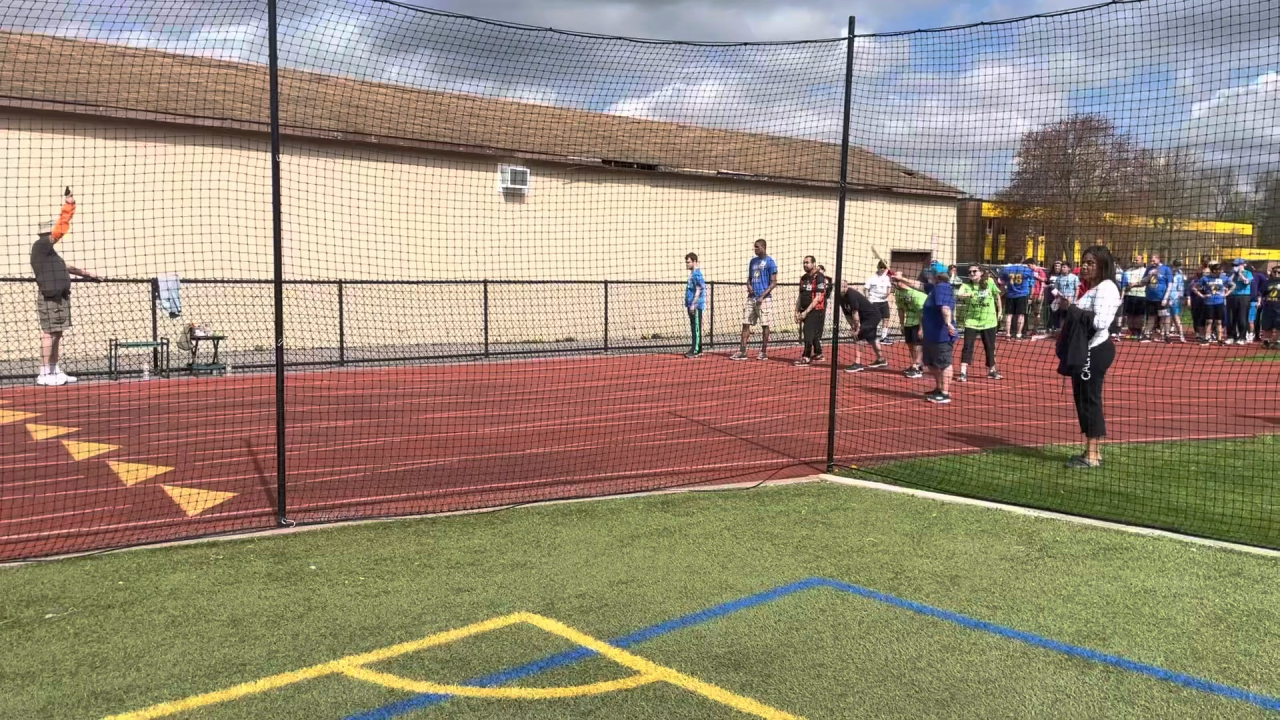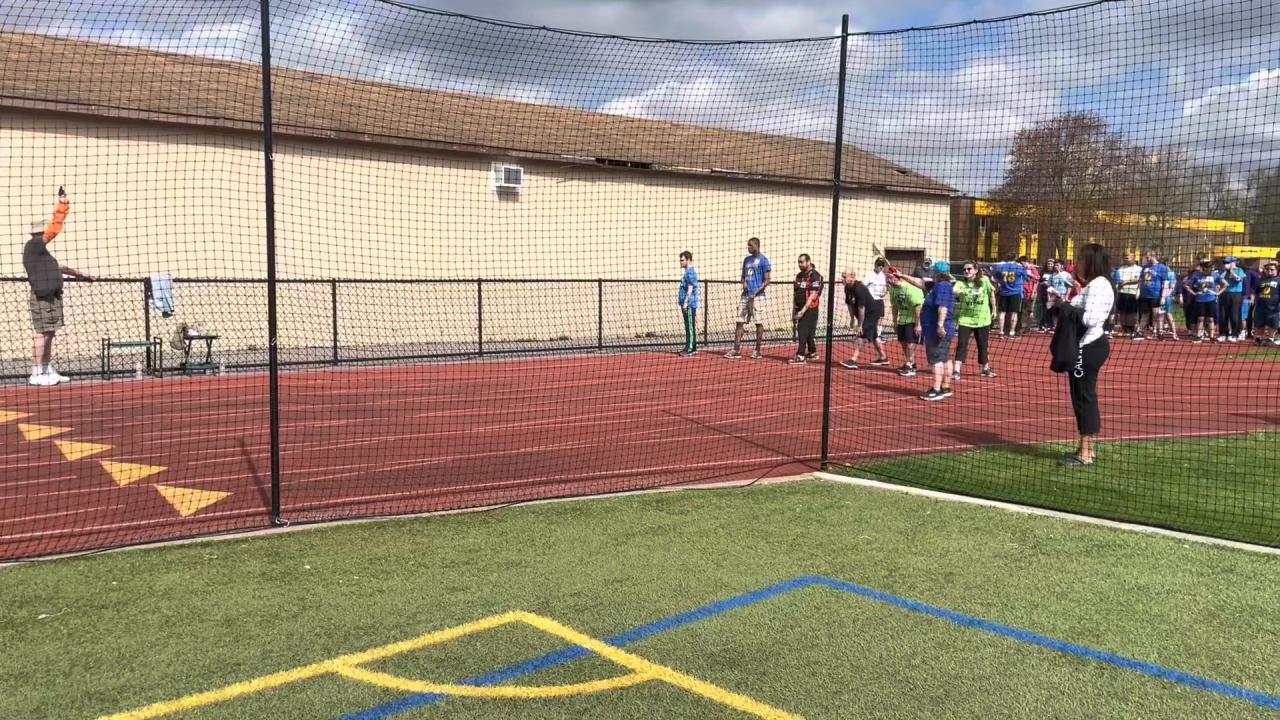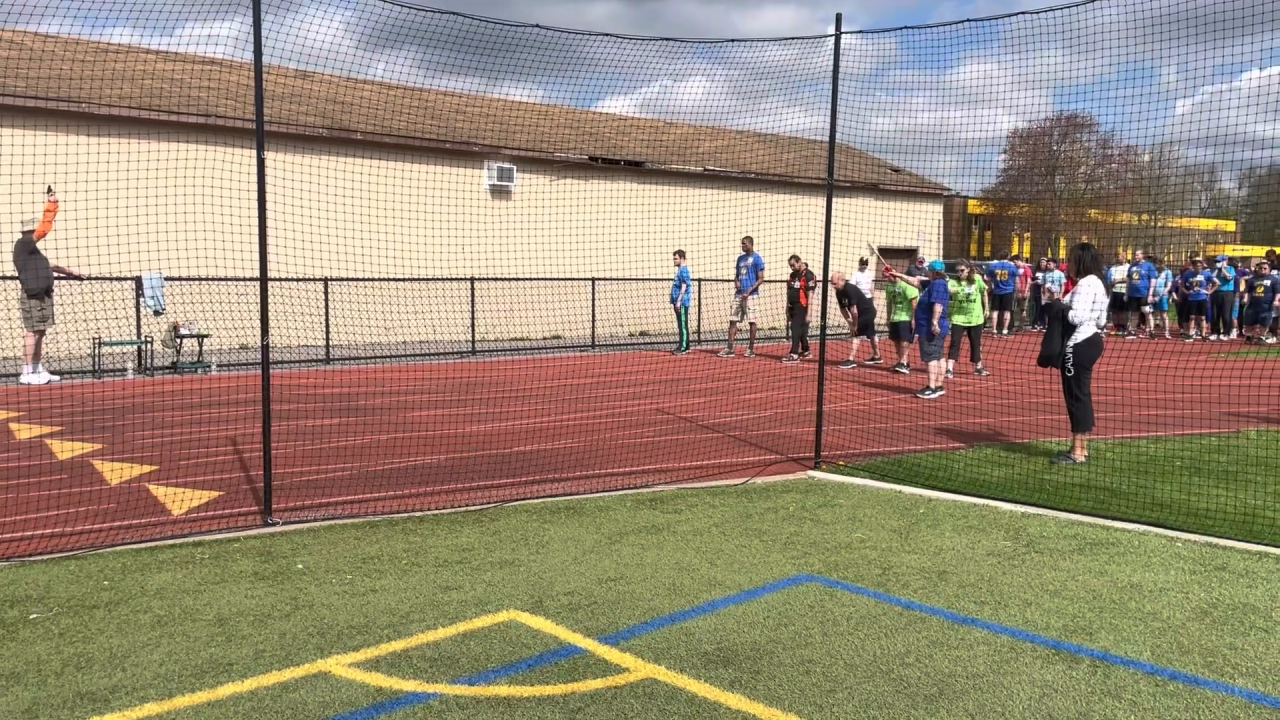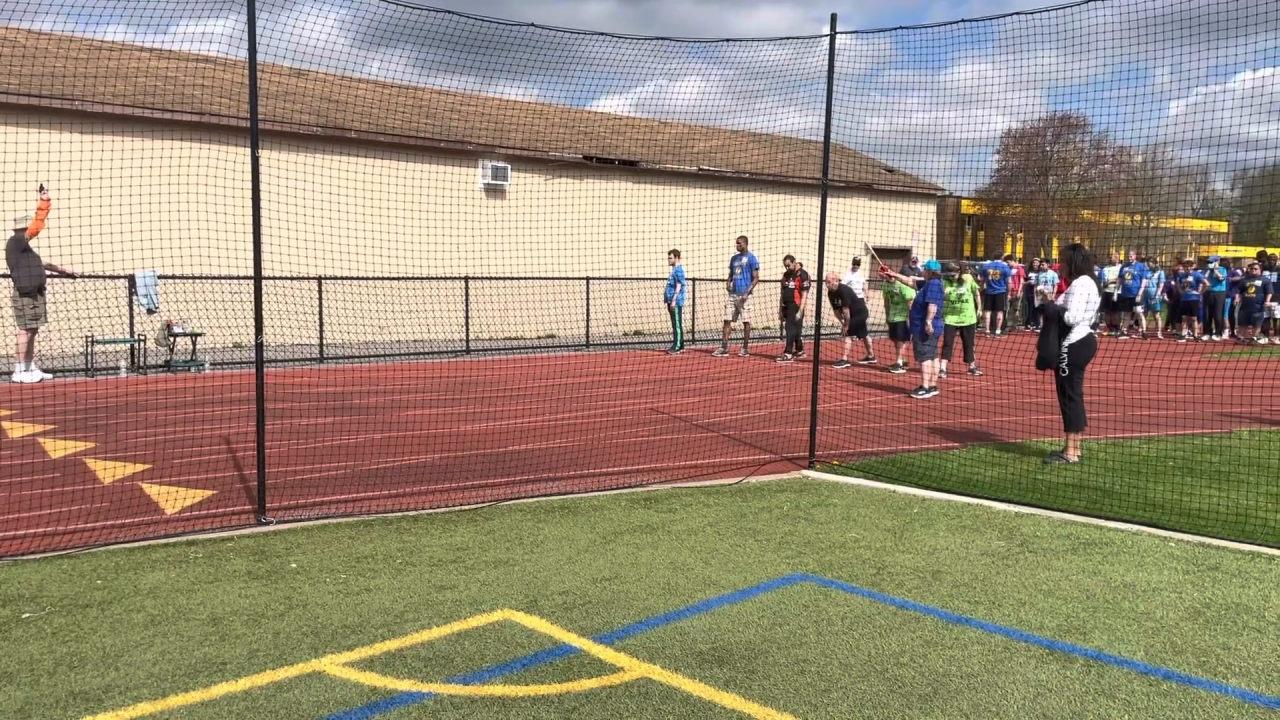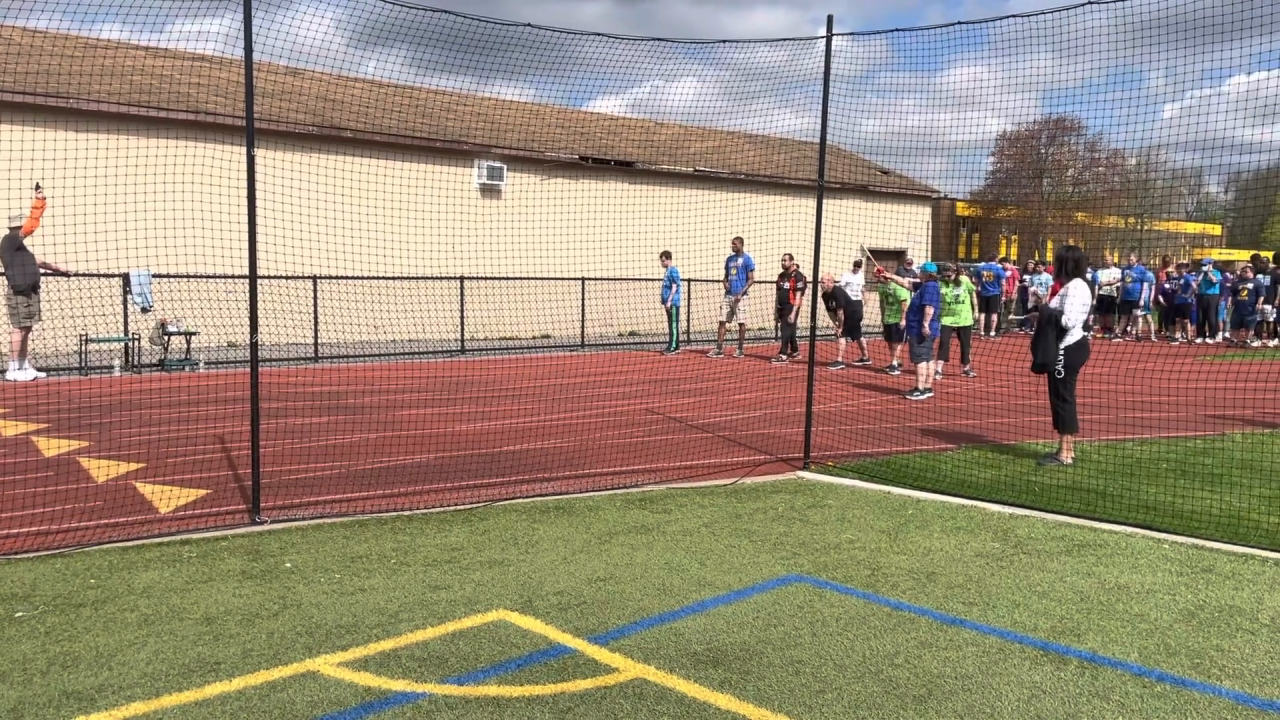
dt=0.5s
person 1, frame 1
left shoulder: (1106, 288)
right shoulder: (1094, 289)
left elbow: (1100, 321)
left wrist: (1073, 310)
right wrist: (1069, 323)
left hip: (1094, 351)
right hip: (1087, 351)
left knee: (1090, 401)
right knee: (1085, 400)
left ankle: (1092, 456)
right ankle: (1094, 452)
person 1, frame 2
left shoulder: (1097, 285)
right shoulder: (1095, 284)
left elbow: (1090, 318)
left wrist: (1065, 306)
right wrist: (1068, 304)
left hip: (1087, 348)
right hip: (1089, 346)
left knee: (1083, 398)
right knee: (1085, 397)
left ankle: (1084, 454)
right ankle: (1088, 449)
person 1, frame 3
left shoulder: (1086, 283)
right shoulder: (1096, 283)
left elbow: (1077, 316)
right elbow: (1101, 320)
left hip: (1079, 346)
right hip: (1088, 342)
left knee: (1076, 396)
right knee: (1081, 396)
left ankle: (1078, 452)
right ankle: (1081, 448)
person 1, frame 4
left shoulder: (1079, 284)
right shoulder: (1087, 283)
left elbow: (1072, 317)
right wrist: (1055, 307)
left hip: (1073, 346)
right hip: (1081, 343)
left knee: (1069, 396)
right knee: (1073, 396)
left ankle: (1070, 452)
right ankle: (1074, 447)
person 1, frame 5
left shoulder: (1074, 287)
right shoulder: (1073, 286)
left elbow: (1069, 320)
left hip: (1067, 349)
right hip: (1067, 347)
left knee: (1062, 398)
right knee: (1062, 398)
left ankle: (1065, 454)
right ankle: (1067, 449)
person 2, frame 1
left shoulder: (48, 251)
right shoulder: (40, 246)
left elbow: (64, 267)
right elbow: (59, 230)
left wrist: (87, 274)
right wrist: (68, 207)
left hip: (58, 297)
right hip: (50, 298)
left knee: (57, 334)
right knee: (49, 333)
left ankle: (55, 371)
right ankle: (44, 374)
person 2, frame 2
left shoulder: (41, 251)
right shoulder: (33, 245)
left elbow: (56, 266)
right elbow: (52, 231)
left wrist: (79, 273)
right wrist: (62, 207)
left hip: (51, 296)
right hip: (42, 297)
left knee: (49, 333)
right knee: (41, 333)
left ankle: (48, 371)
right ankle: (36, 373)
person 2, frame 3
left shoulder: (32, 249)
right shoulder: (23, 244)
left elbow: (47, 265)
right elbow: (43, 230)
left wrist: (70, 272)
right wrist: (51, 205)
left hip: (42, 295)
right hip: (33, 296)
left knee: (40, 332)
right knee: (32, 332)
left ankle: (38, 369)
right ankle: (27, 372)
person 2, frame 4
left shoulder: (24, 247)
right shoulder: (15, 242)
left elbow: (40, 263)
right elbow: (35, 228)
left wrist: (62, 270)
right wrist: (44, 204)
left hip: (34, 293)
right hip: (25, 295)
left knee: (32, 330)
right knee: (25, 330)
left ankle: (31, 368)
right ankle: (19, 371)
person 2, frame 5
left shoulder: (18, 245)
right shoulder: (9, 240)
left elbow: (34, 261)
right elbow: (30, 226)
left wrist: (56, 268)
right wrist: (38, 202)
left hip: (28, 292)
right hip: (19, 292)
left knee: (26, 329)
right knee: (19, 329)
left ankle: (24, 366)
right ankle: (13, 369)
